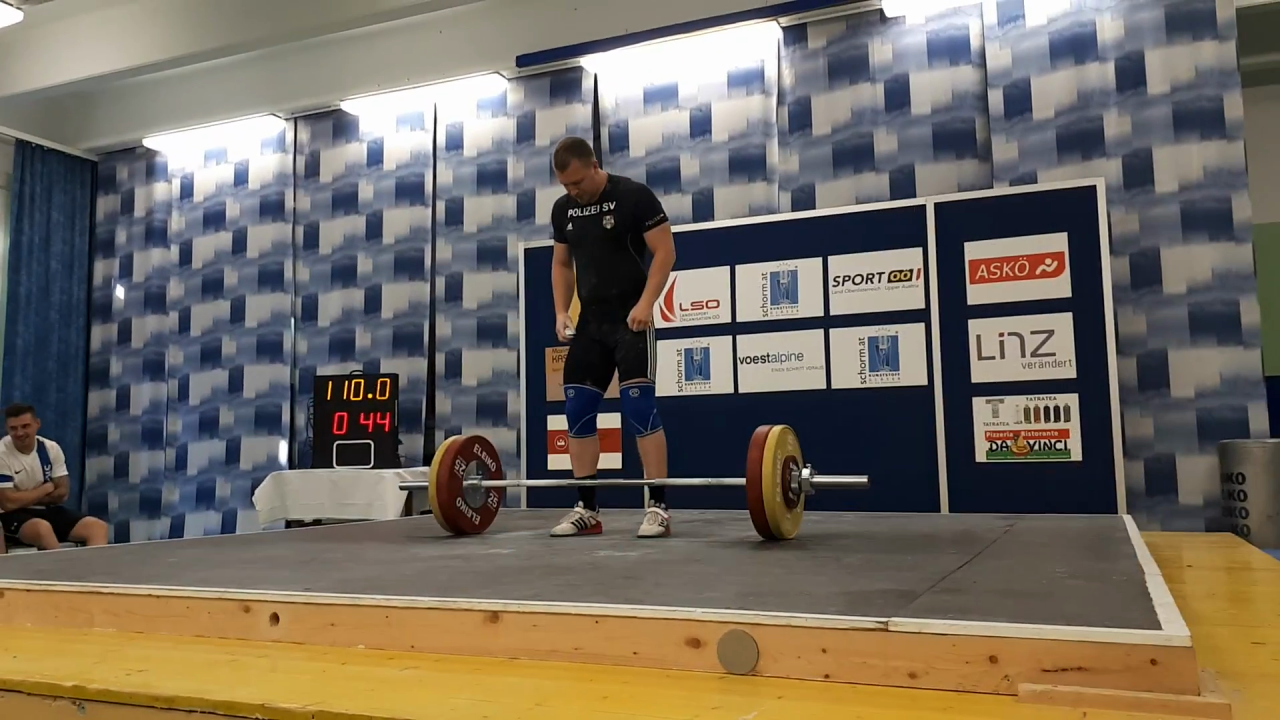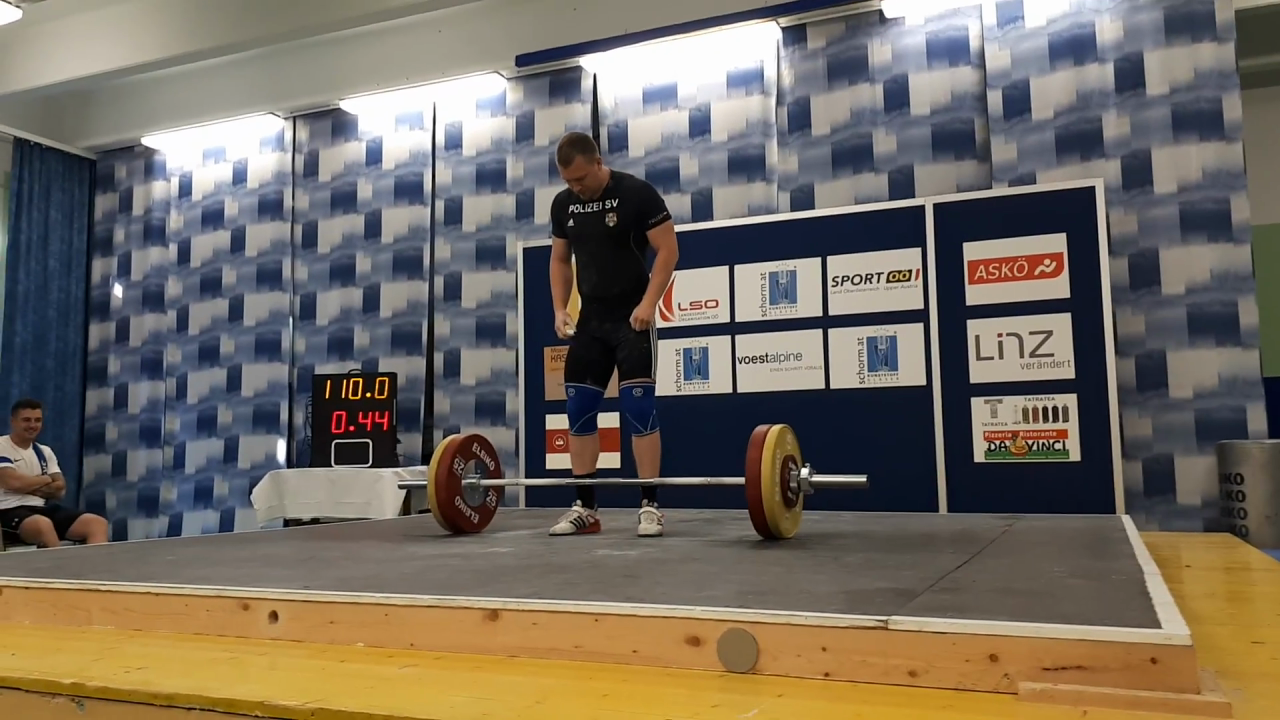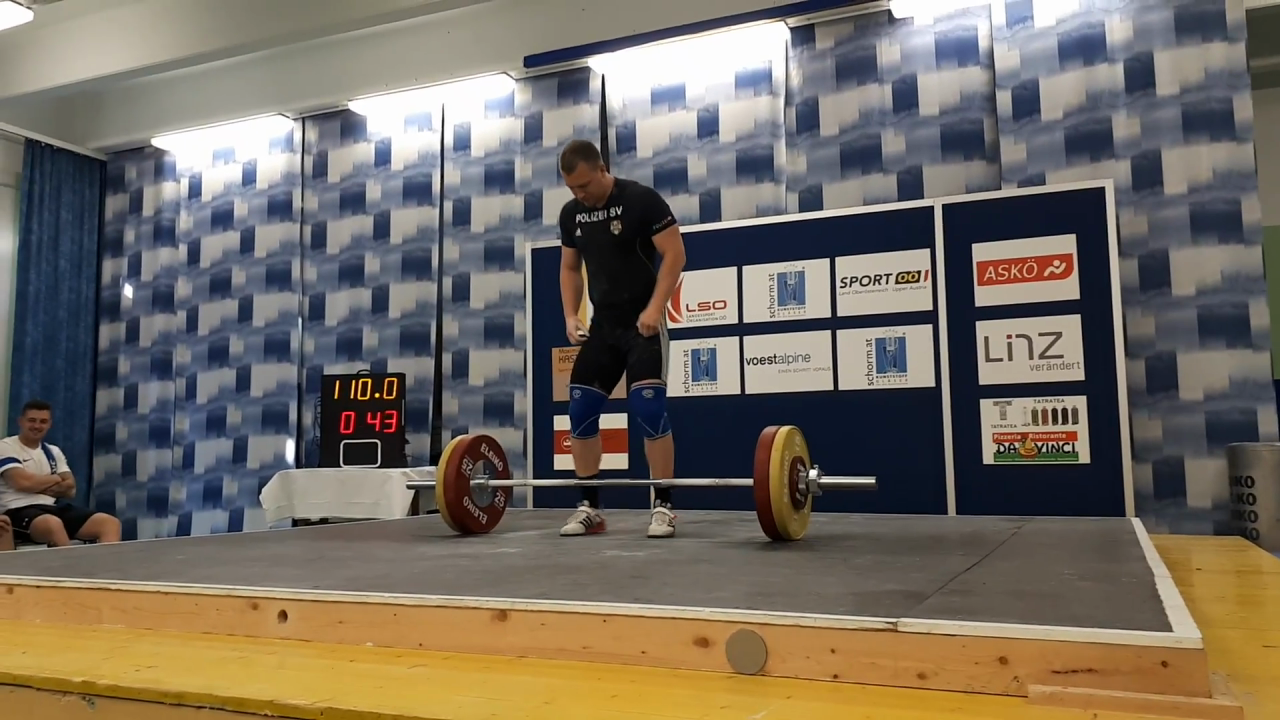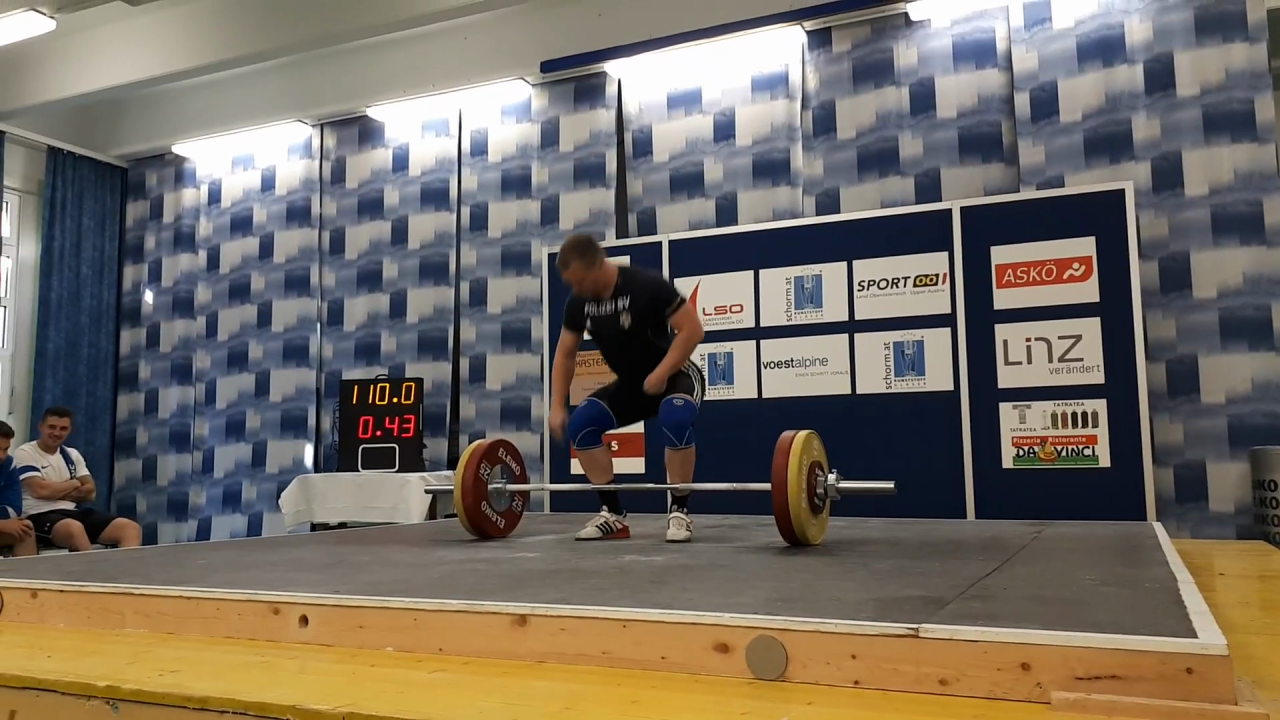
dt=0.5s
person 1, frame 1
left shoulder: (635, 195)
right shoulder: (563, 209)
left elbow: (665, 251)
left wrist: (647, 302)
right wrist: (561, 312)
left hip: (631, 318)
right hip: (589, 322)
left knee: (639, 406)
right knee: (577, 410)
left ankle: (657, 507)
right ankle: (586, 508)
person 1, frame 2
left shoulder: (637, 193)
right shoulder: (563, 204)
left elbow: (668, 250)
right elbow: (560, 259)
left wrist: (648, 303)
right wrist: (560, 309)
left hip: (631, 317)
right hip: (590, 320)
left knee: (638, 406)
right knee: (579, 409)
left ankle: (650, 506)
right ankle: (585, 507)
person 1, frame 3
left shoulder: (642, 200)
right shoulder: (571, 214)
left elbow: (674, 255)
right elbow: (570, 268)
left wrist: (655, 309)
right wrist: (571, 316)
left hip: (642, 323)
right hip: (602, 326)
left knee: (648, 408)
right knee: (581, 411)
left ankle: (664, 506)
right ankle: (589, 506)
person 1, frame 4
left shoulder: (646, 286)
right shoulder: (578, 301)
left elbow: (693, 329)
right elbow: (564, 353)
left wrist: (662, 373)
right wrist: (557, 407)
left hip: (674, 377)
right hip: (631, 384)
left knee: (676, 417)
right knee: (579, 424)
left ankle: (679, 511)
right ankle: (613, 513)
